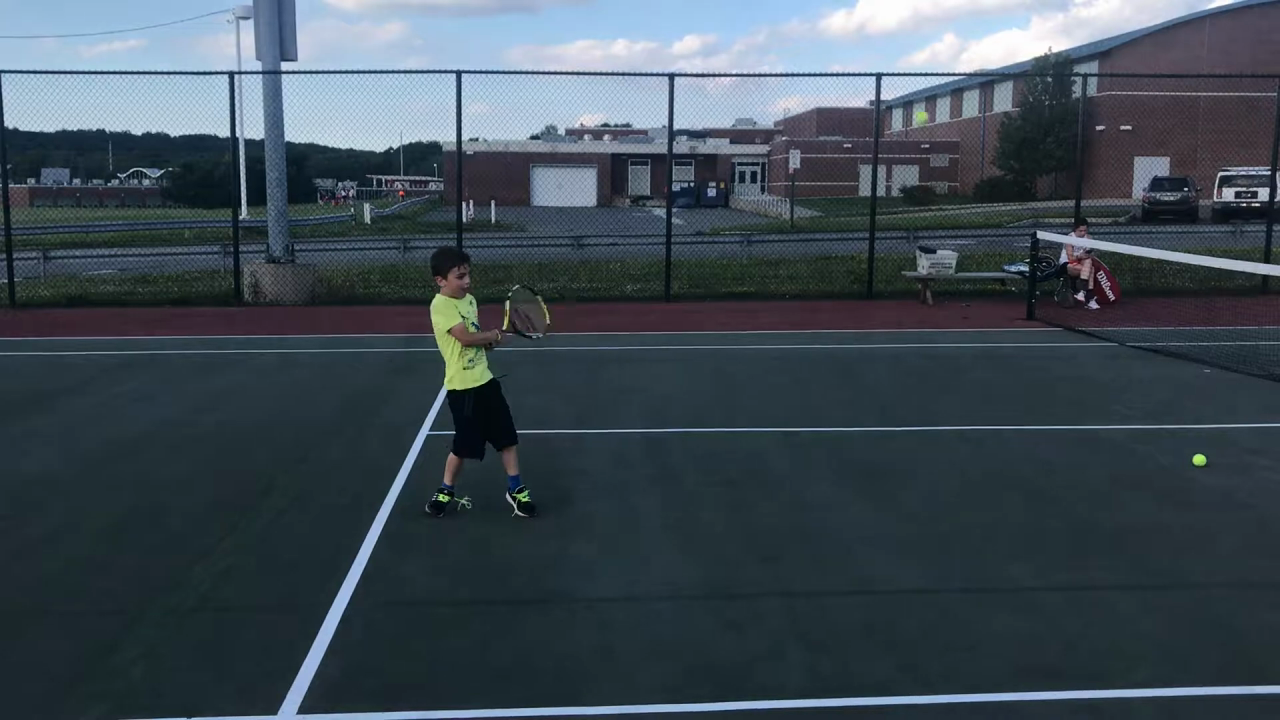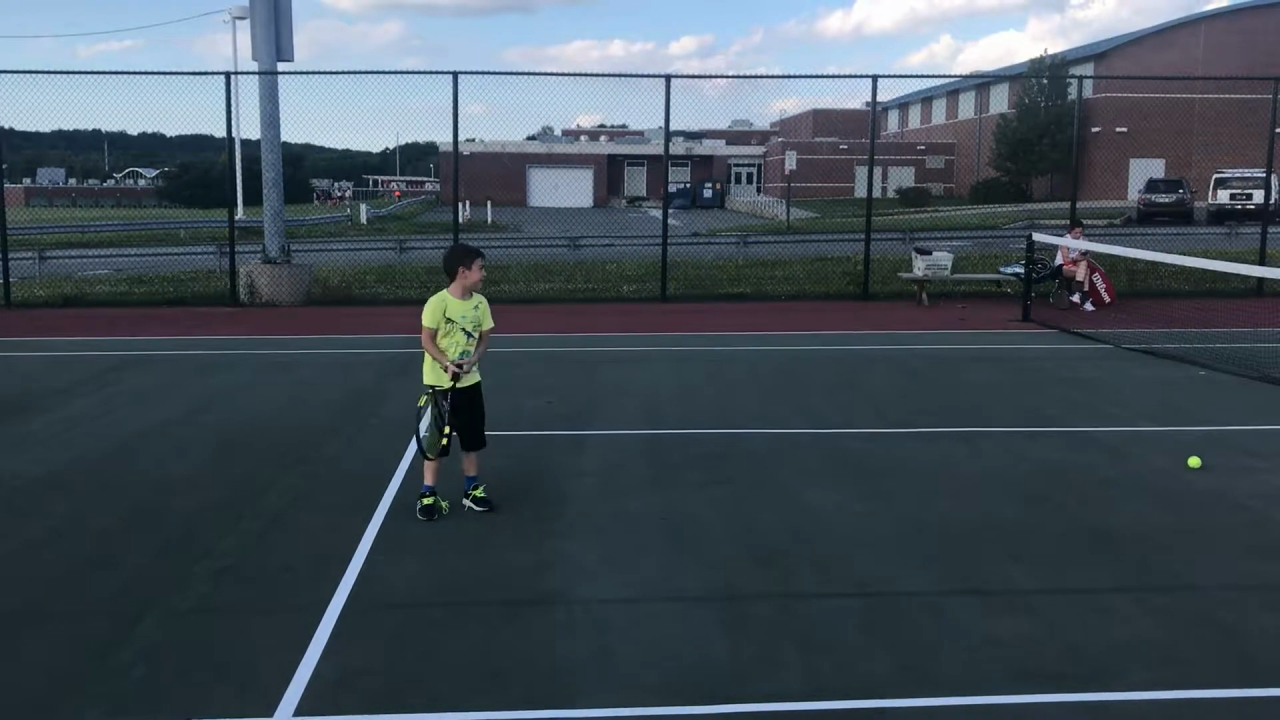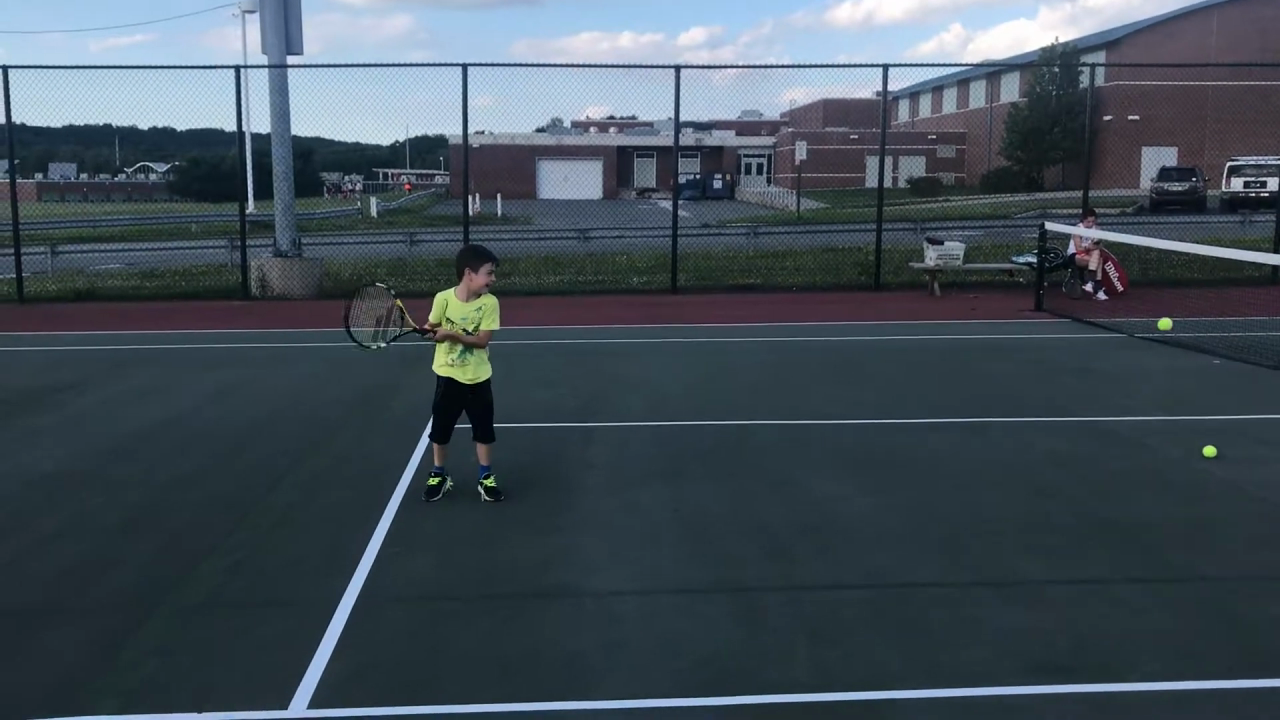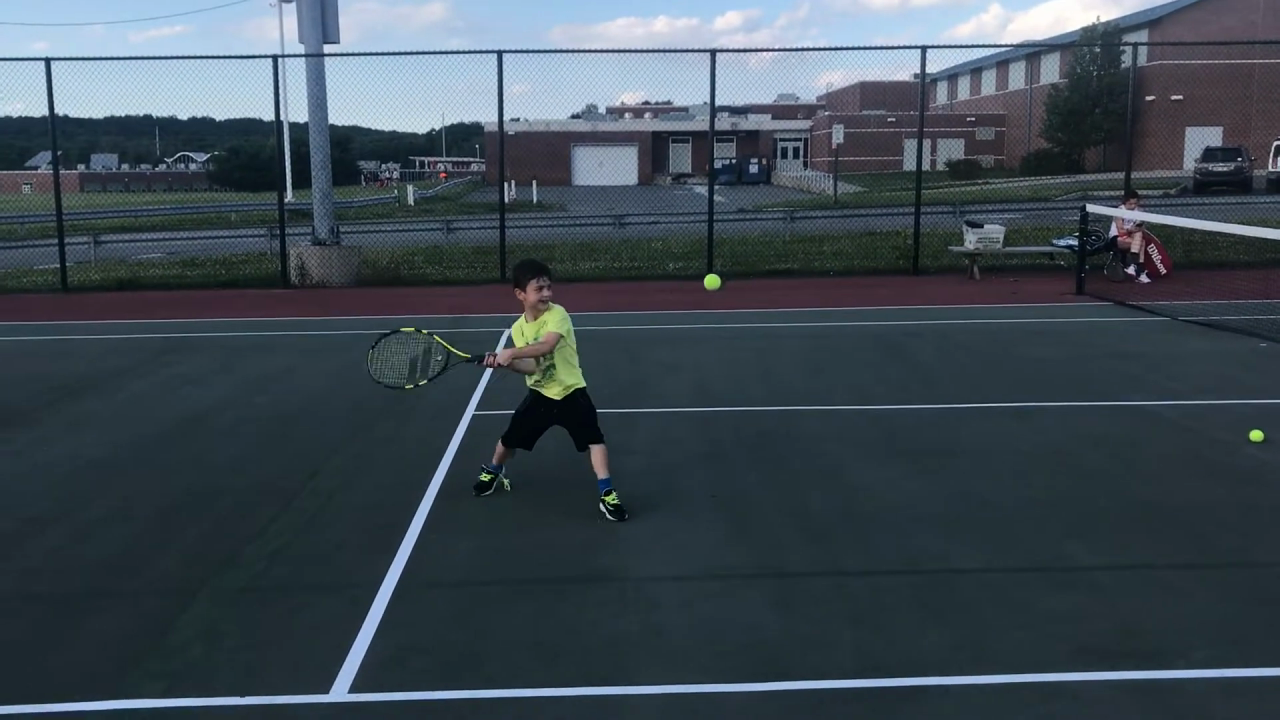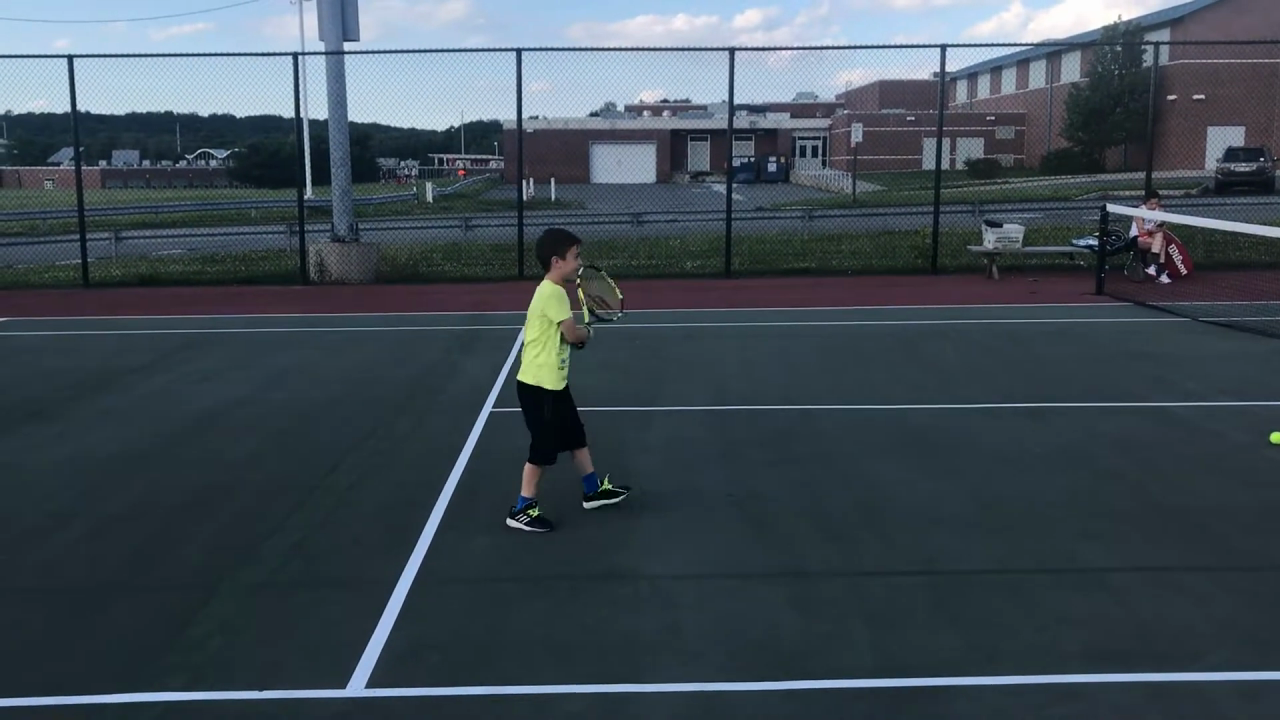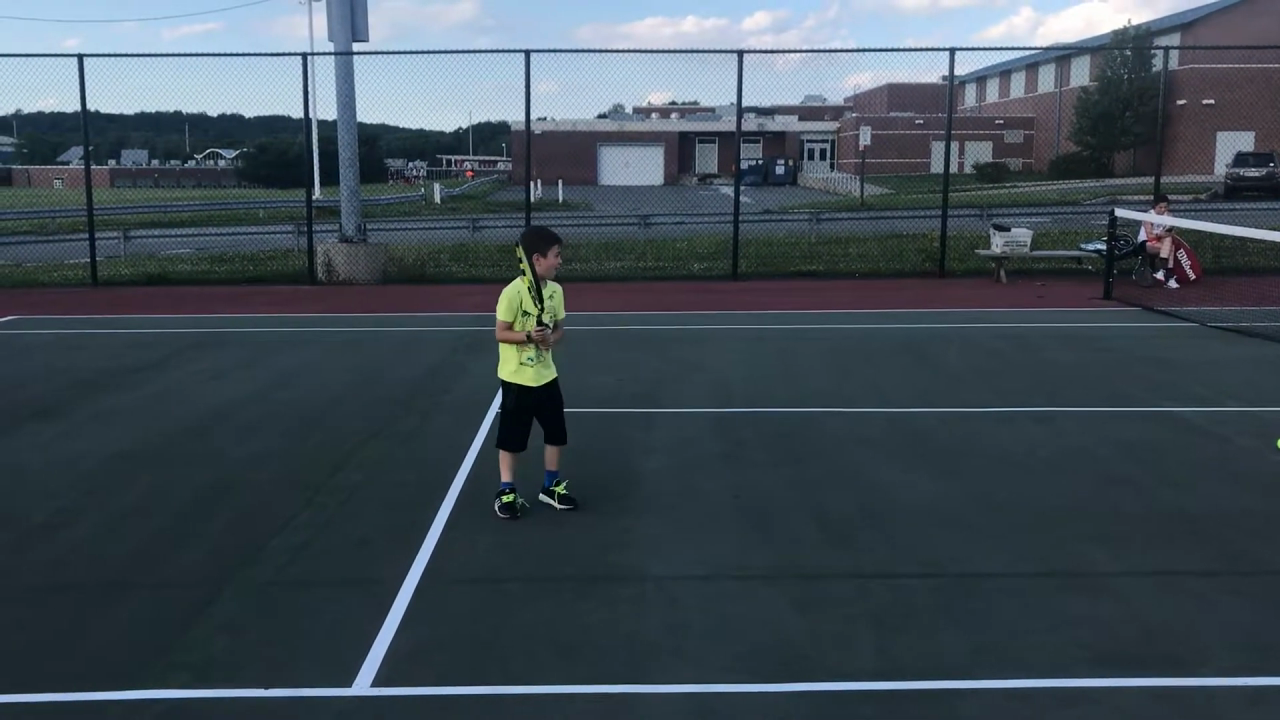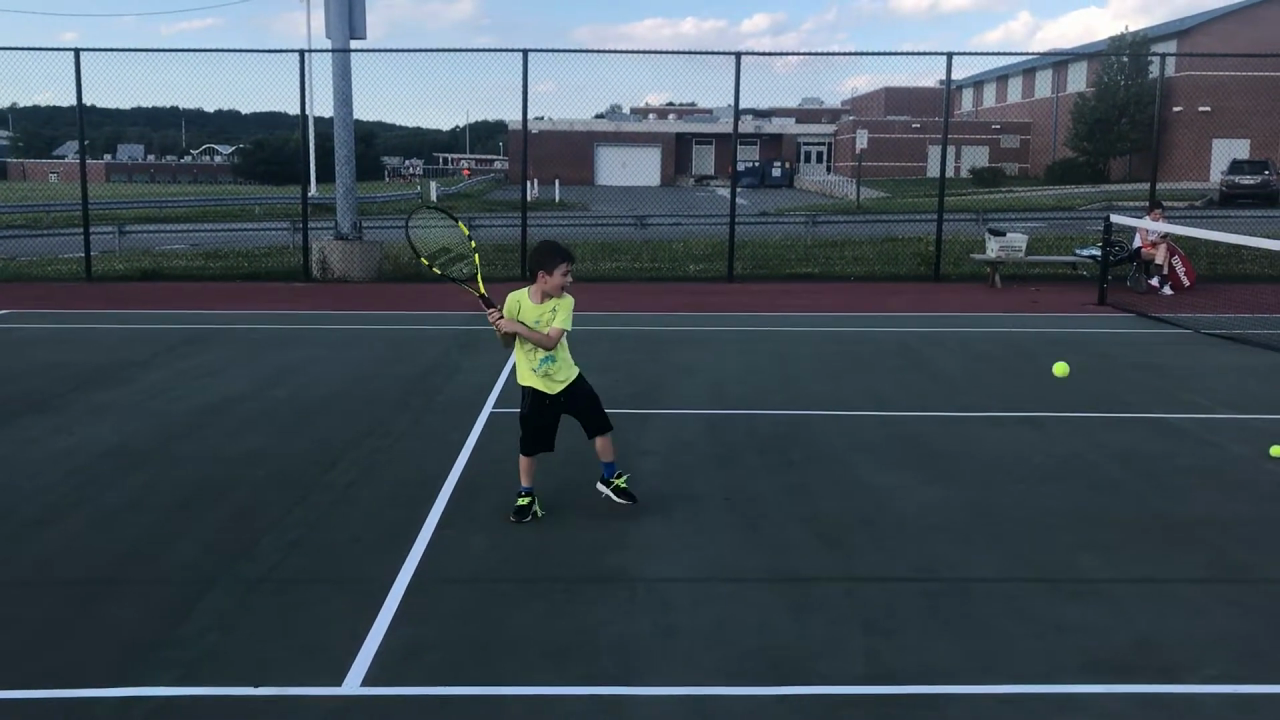
dt=0.7s
person 1, frame 1
left shoulder: (469, 298)
right shoulder: (441, 304)
right elbow: (466, 337)
left wrist: (486, 339)
right wrist: (495, 335)
left hip: (485, 380)
right hip: (463, 386)
left knee: (507, 436)
right knee: (465, 444)
left ankle: (516, 489)
right ankle: (445, 491)
person 1, frame 2
left shoulder: (481, 302)
right shoulder: (437, 302)
left elbow: (484, 339)
right elbow: (427, 340)
left wrist: (470, 362)
right wrist: (445, 363)
left hip: (470, 382)
right hip: (441, 383)
left knee: (472, 439)
right knee: (436, 440)
left ankle: (472, 489)
right ankle: (428, 495)
person 1, frame 3
left shoulder: (490, 303)
right shoulder: (443, 298)
left elbow: (483, 340)
right elbow: (432, 327)
left wrist: (454, 335)
right wrist: (431, 331)
left hip: (478, 376)
right hip: (448, 375)
left knee: (484, 431)
right knee: (440, 430)
left ankle: (486, 478)
right ankle: (438, 475)
person 1, frame 4
left shoulder: (556, 314)
right shoulder: (519, 329)
left elbow: (546, 346)
right elbow: (532, 367)
left wrist: (512, 353)
right wrist: (505, 362)
left hip: (571, 390)
right hip: (540, 394)
left knee: (594, 438)
right knee: (513, 439)
left ankle: (607, 494)
right ankle: (493, 471)
person 1, frame 5
left shoulder: (549, 291)
right shoulder: (554, 293)
right elbow: (572, 334)
left wrist: (577, 331)
right wrist: (587, 331)
left hip: (552, 384)
right hip: (539, 385)
left knee: (575, 436)
right knee: (543, 448)
left ankle: (593, 488)
right ankle: (522, 509)
person 1, frame 6
left shoulder: (556, 290)
right shoulder: (512, 293)
left elbow: (559, 329)
right elbow: (500, 334)
left wrist: (551, 337)
right wrist: (529, 336)
left hip: (546, 376)
right hip: (517, 379)
left knee: (556, 433)
right knee: (511, 437)
left ankle: (552, 486)
right ankle: (506, 491)
person 1, frame 7
left shoulder: (565, 301)
right shoulder: (515, 299)
left elbow: (549, 341)
right elbow: (509, 343)
left wrist: (518, 328)
right wrist: (501, 328)
left hip: (569, 379)
right hip: (535, 386)
left knee: (601, 426)
right knee: (530, 445)
left ankle: (609, 478)
right ankle: (526, 495)
